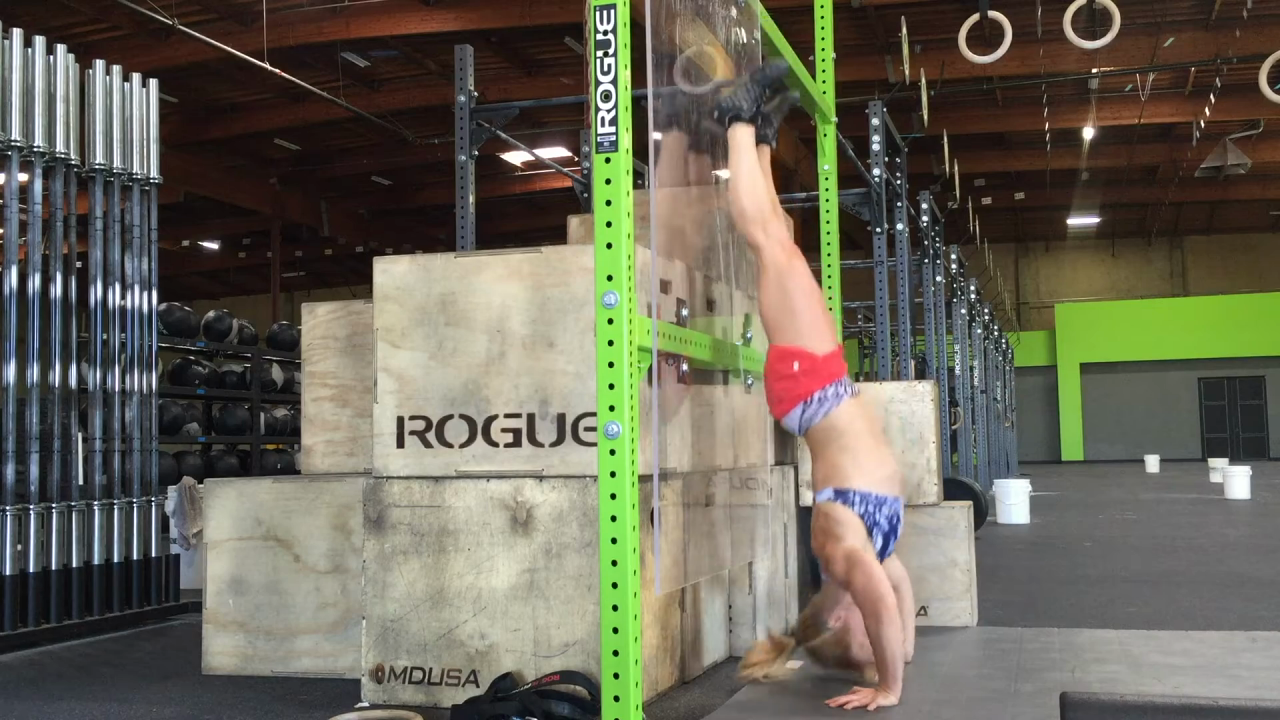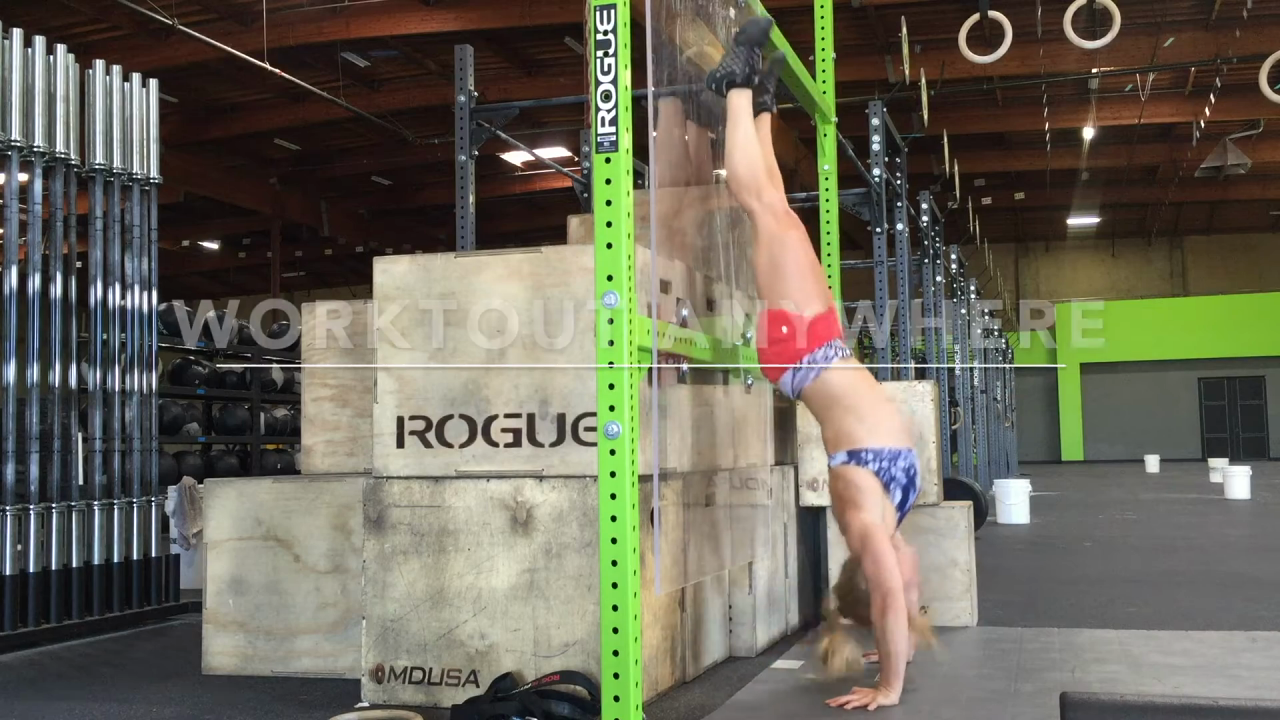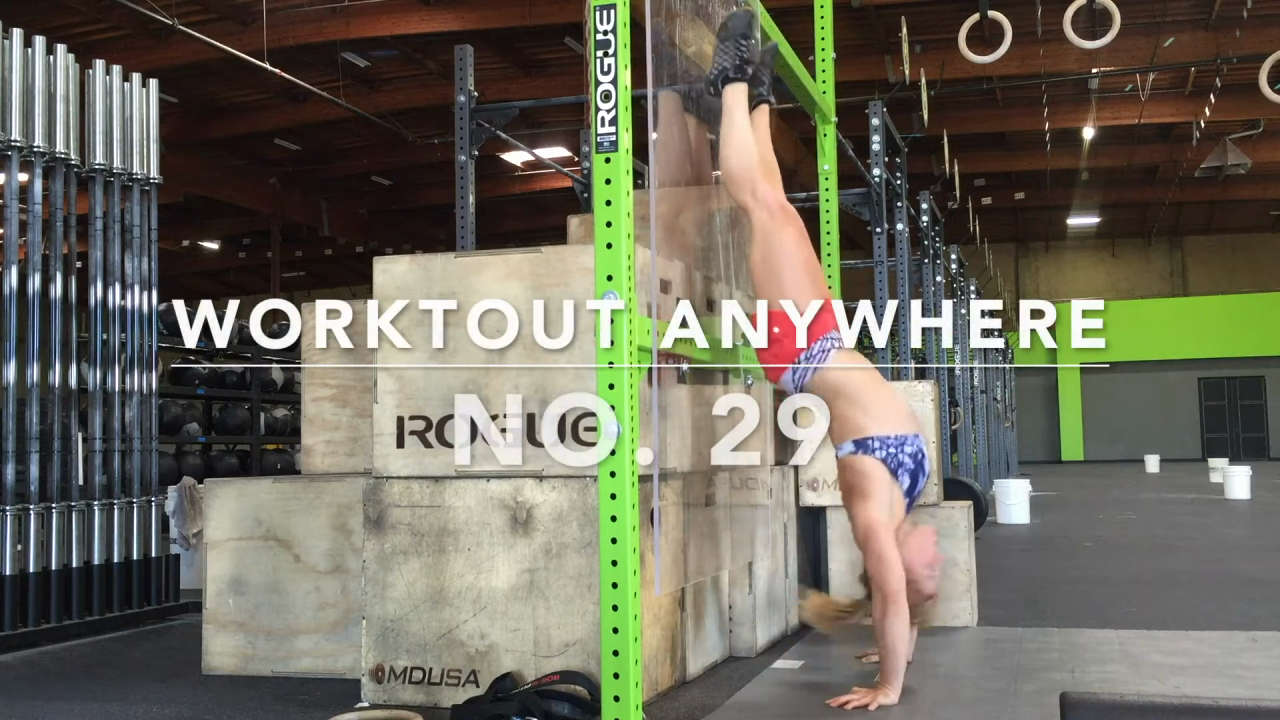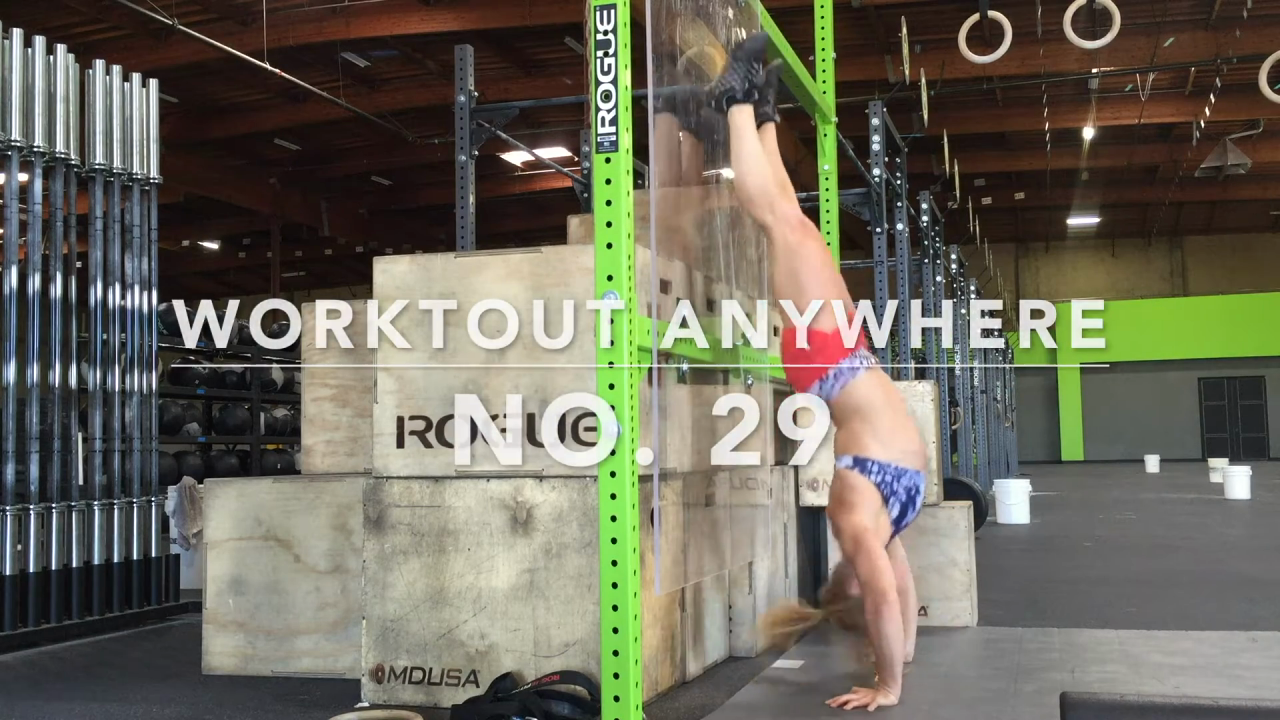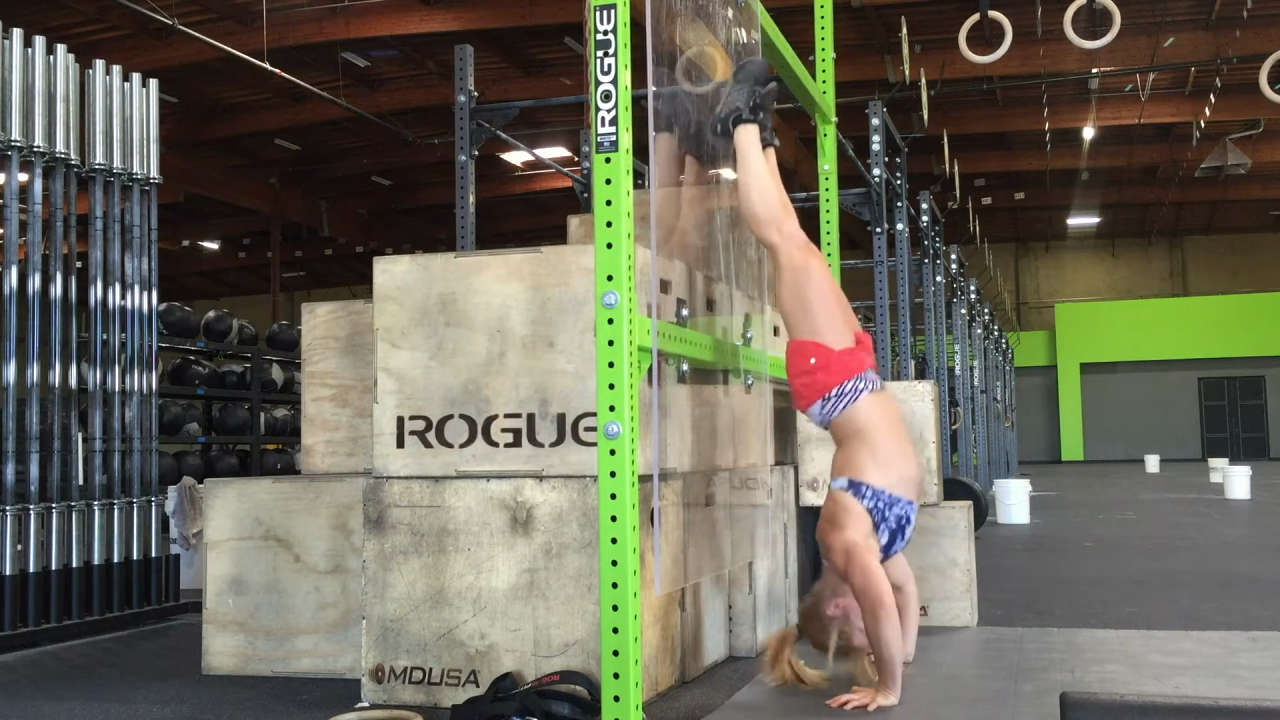
dt=0.7s
person 1, frame 1
right shoulder: (842, 544)
left wrist: (893, 671)
right wrist: (889, 686)
left hip: (817, 381)
right hip: (810, 380)
left knee: (774, 242)
right knee: (769, 239)
left ankle: (756, 131)
right ankle: (744, 119)
person 1, frame 2
left shoulder: (872, 506)
right shoulder: (865, 508)
right wrist: (889, 688)
left hip: (810, 349)
right hip: (801, 350)
left knee: (773, 213)
right knee: (767, 210)
left ankle: (755, 95)
right ankle: (740, 83)
person 1, frame 3
left shoulder: (886, 499)
right shoulder: (874, 500)
right wrist: (888, 686)
left hip: (813, 343)
right hip: (802, 346)
left knee: (772, 207)
right knee: (765, 205)
left ankle: (754, 91)
right ankle: (737, 79)
person 1, frame 4
left shoulder: (867, 513)
right shoulder: (860, 514)
left wrist: (895, 667)
right wrist: (888, 686)
left hip: (837, 357)
right hip: (830, 356)
left knee: (788, 223)
right knee: (784, 221)
left ankle: (756, 107)
right ankle: (742, 99)
person 1, frame 5
right shoulder: (850, 532)
left wrist: (891, 680)
right wrist: (888, 686)
left hip: (844, 376)
right hip: (836, 376)
left knee: (789, 243)
right knee: (786, 242)
right ankle: (745, 121)
